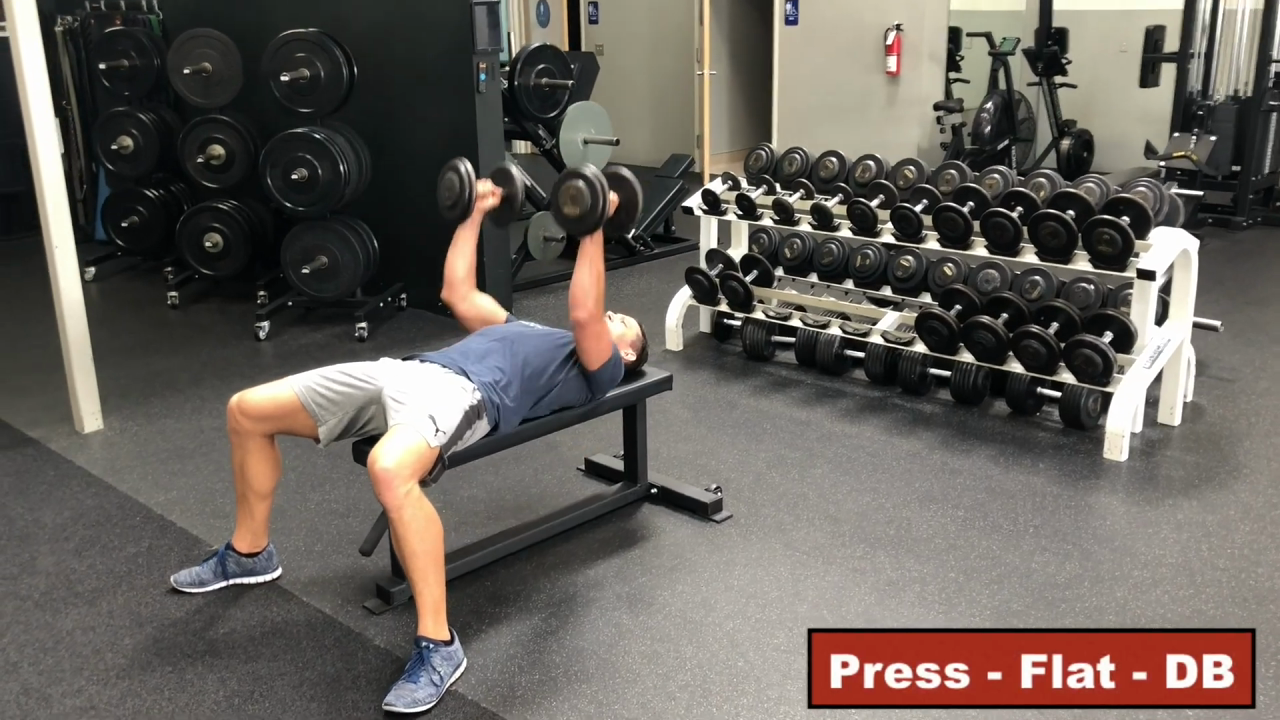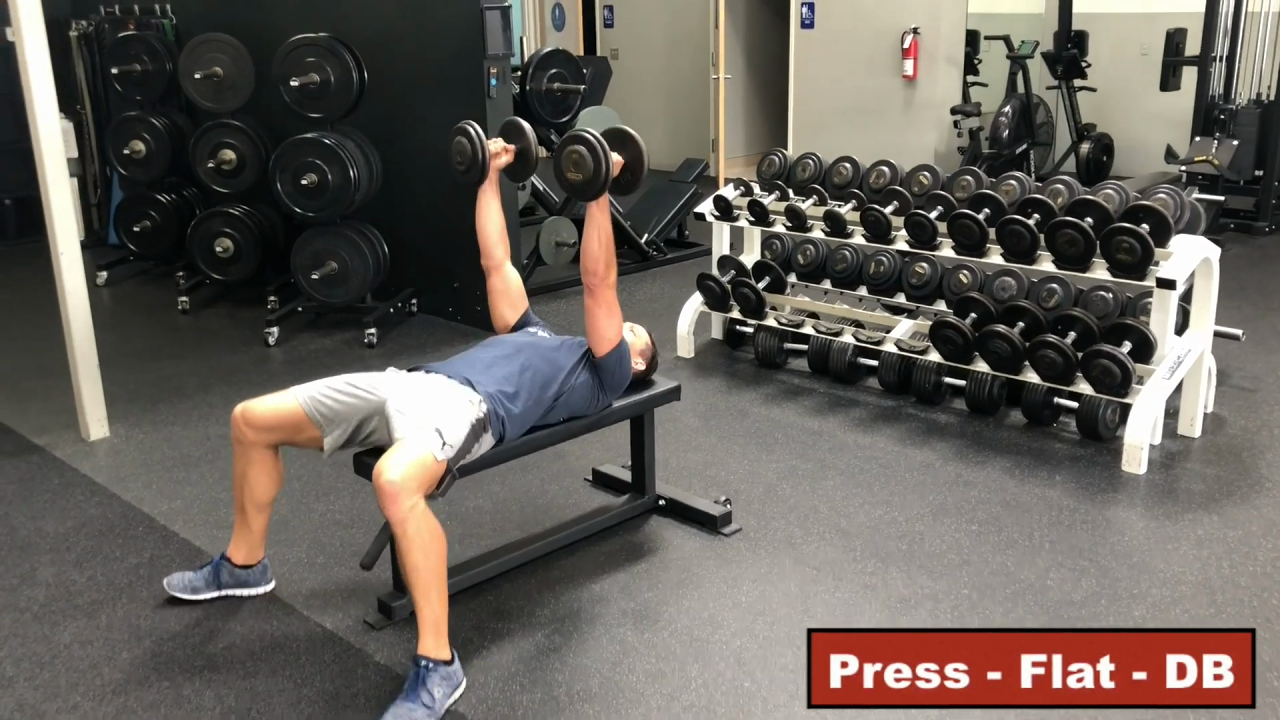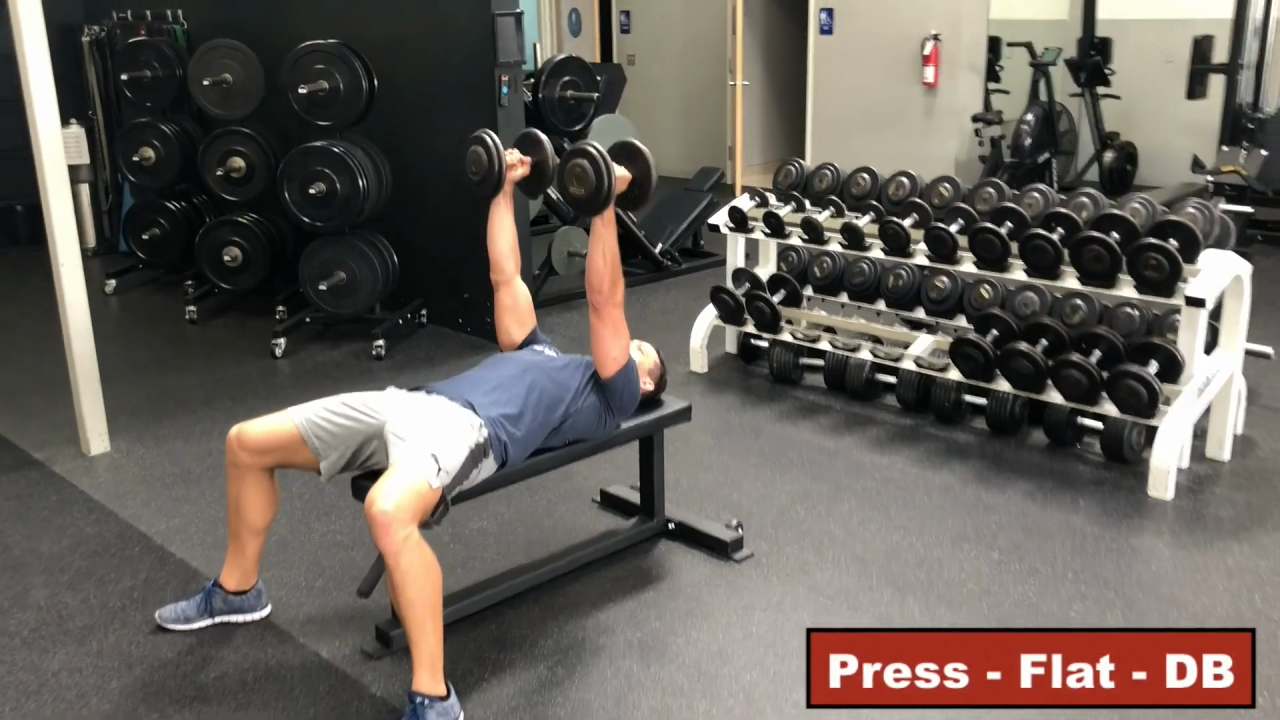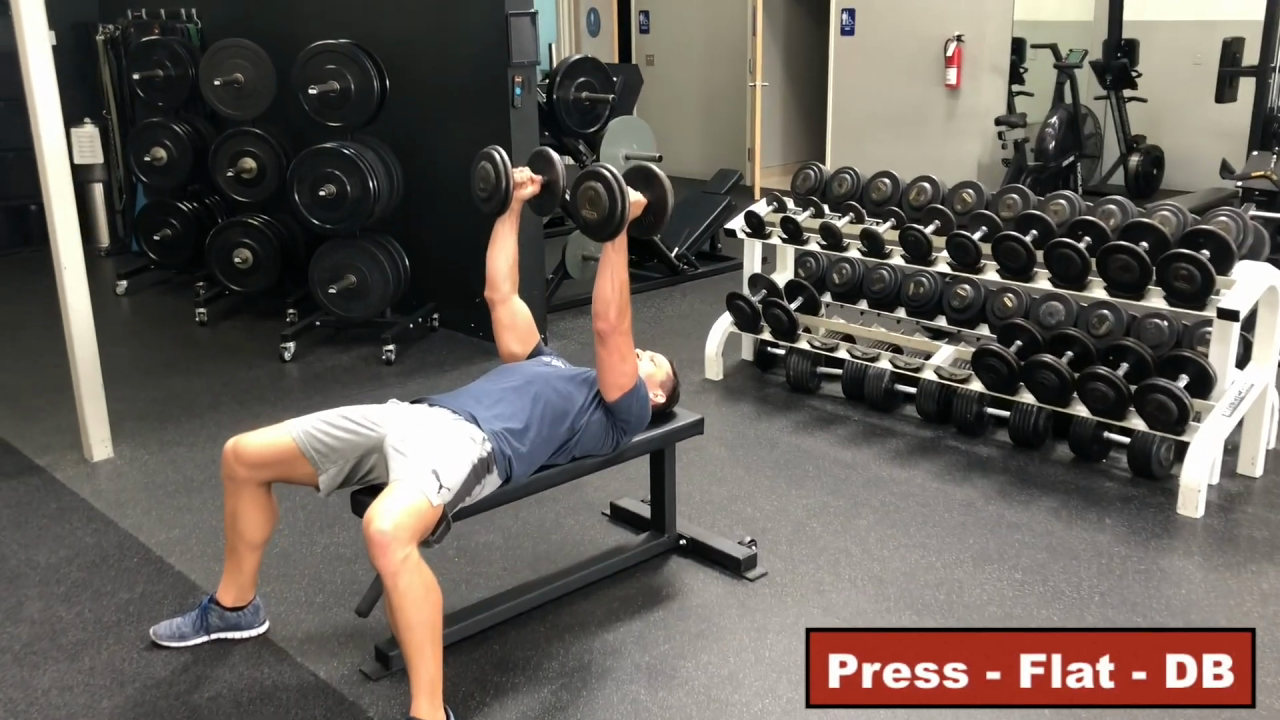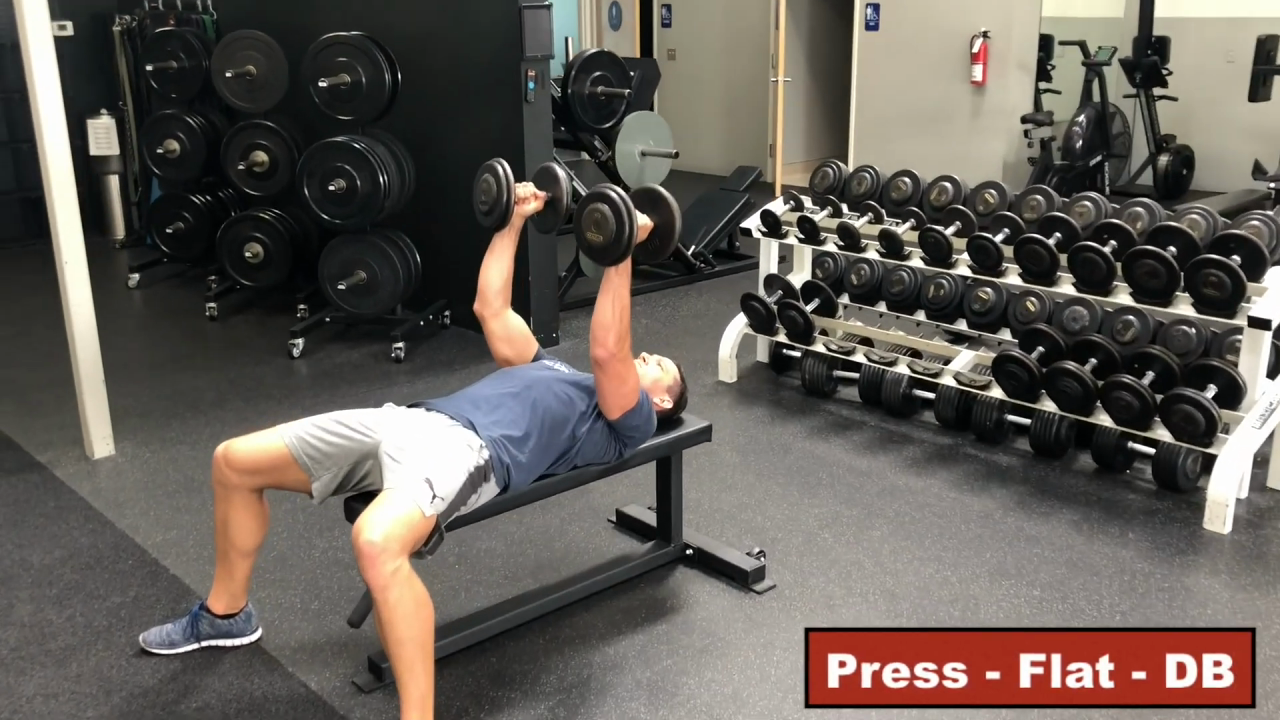
dt=0.3s
person 1, frame 1
left shoulder: (601, 366)
right shoulder: (526, 328)
left elbow: (584, 313)
right elbow: (456, 292)
right wrist: (475, 213)
left hip: (464, 390)
right hip: (406, 369)
left knee: (390, 470)
right knee: (246, 411)
left ankle: (437, 645)
right ankle: (249, 552)
person 1, frame 2
left shoulder: (604, 373)
right shoulder: (534, 333)
left elbow: (598, 285)
right elbow: (496, 262)
left wrist: (598, 194)
right wrist: (491, 176)
left hip: (469, 406)
right hip: (410, 383)
left knee: (396, 484)
right knee: (251, 420)
left ankle: (437, 666)
right ankle: (244, 564)
person 1, frame 3
left shoulder: (614, 395)
right shoulder: (541, 354)
left elbow: (604, 301)
right elbow: (506, 276)
left wrist: (604, 209)
right wrist: (505, 188)
left hip: (469, 428)
right hip: (408, 402)
left knee: (389, 513)
right knee: (246, 443)
right ankle: (238, 589)
person 1, frame 4
left shoulder: (624, 412)
right shoulder: (552, 365)
left elbow: (609, 328)
right elbow: (500, 295)
left wrist: (616, 232)
right wrist: (513, 207)
left hip: (472, 442)
right hip: (411, 415)
left knee: (388, 533)
right knee: (242, 457)
right ankle: (235, 606)
person 1, frame 5
left shoulder: (630, 419)
right shoulder: (555, 371)
left elbow: (607, 351)
right elbow: (492, 308)
left wrist: (621, 255)
right wrist: (513, 222)
left hip: (469, 448)
right hip: (409, 418)
left knee: (377, 544)
right knee: (233, 462)
right ankle: (225, 613)
